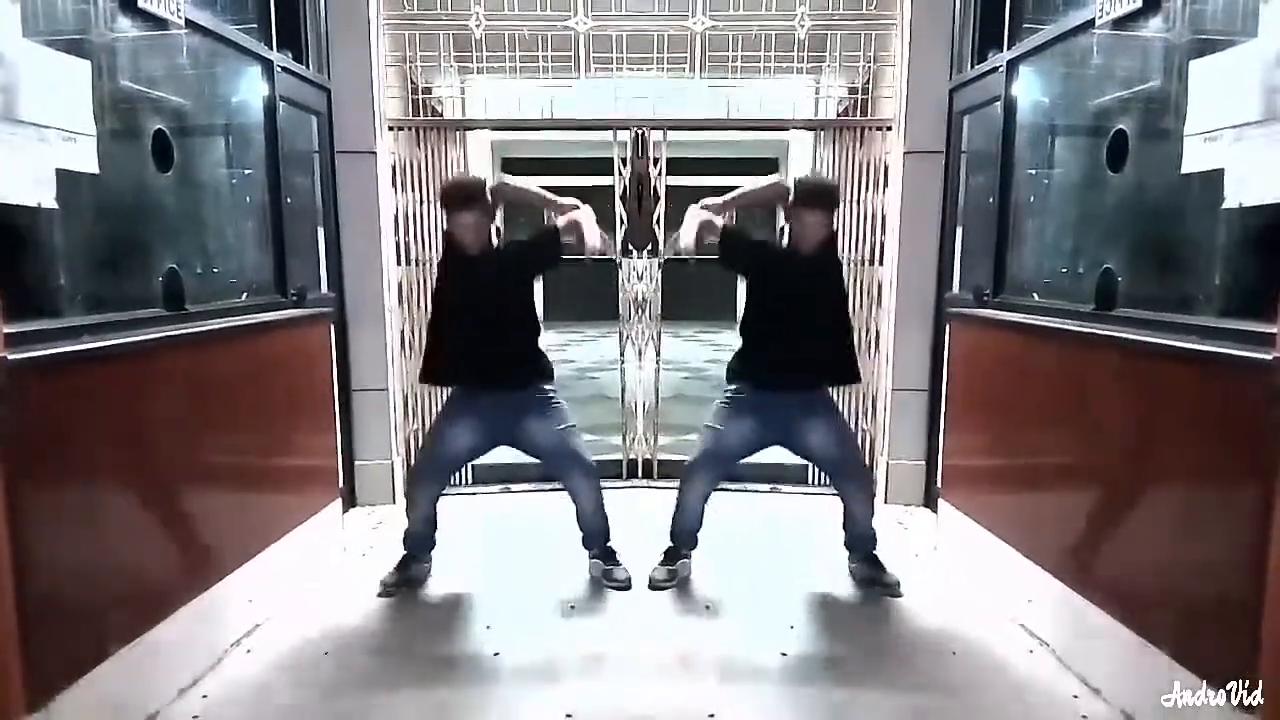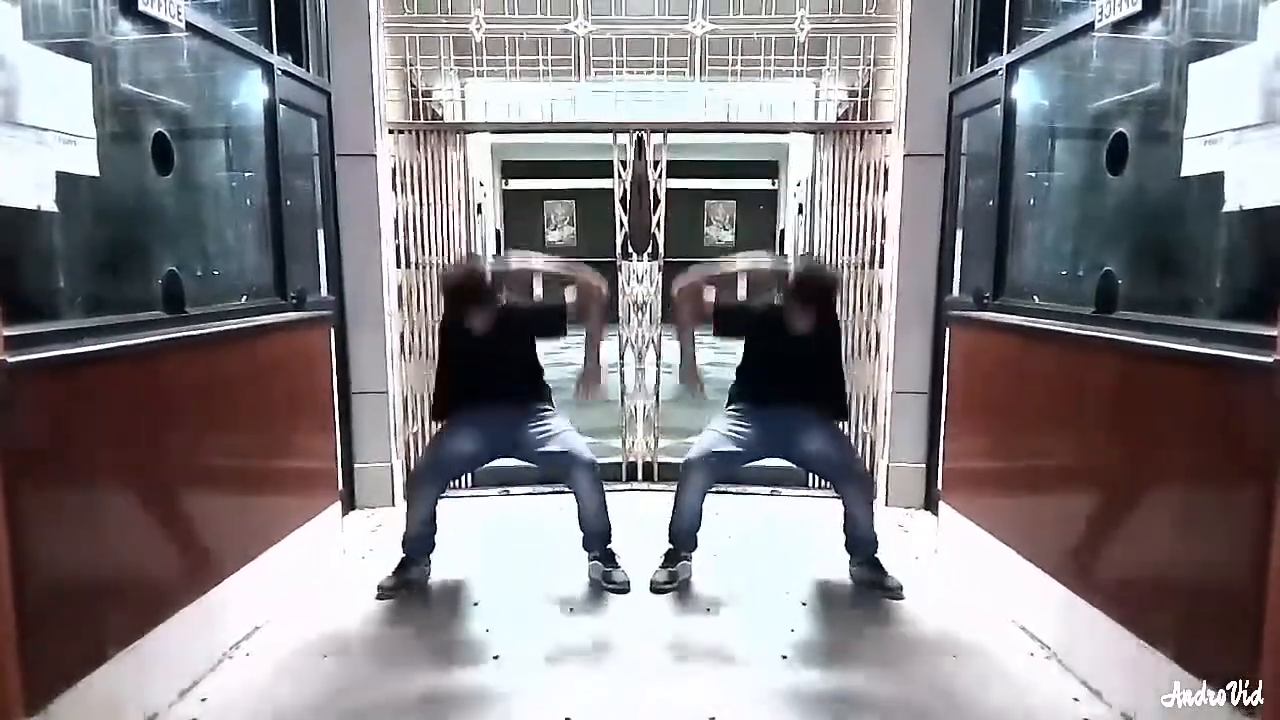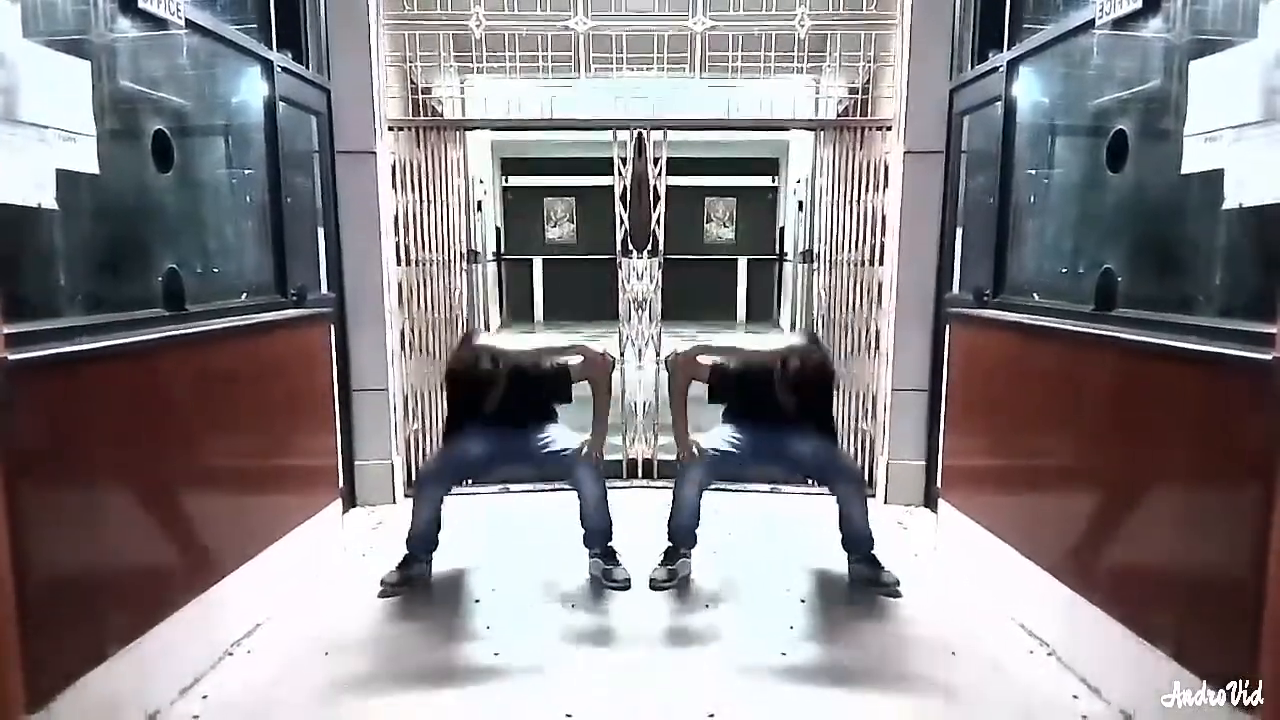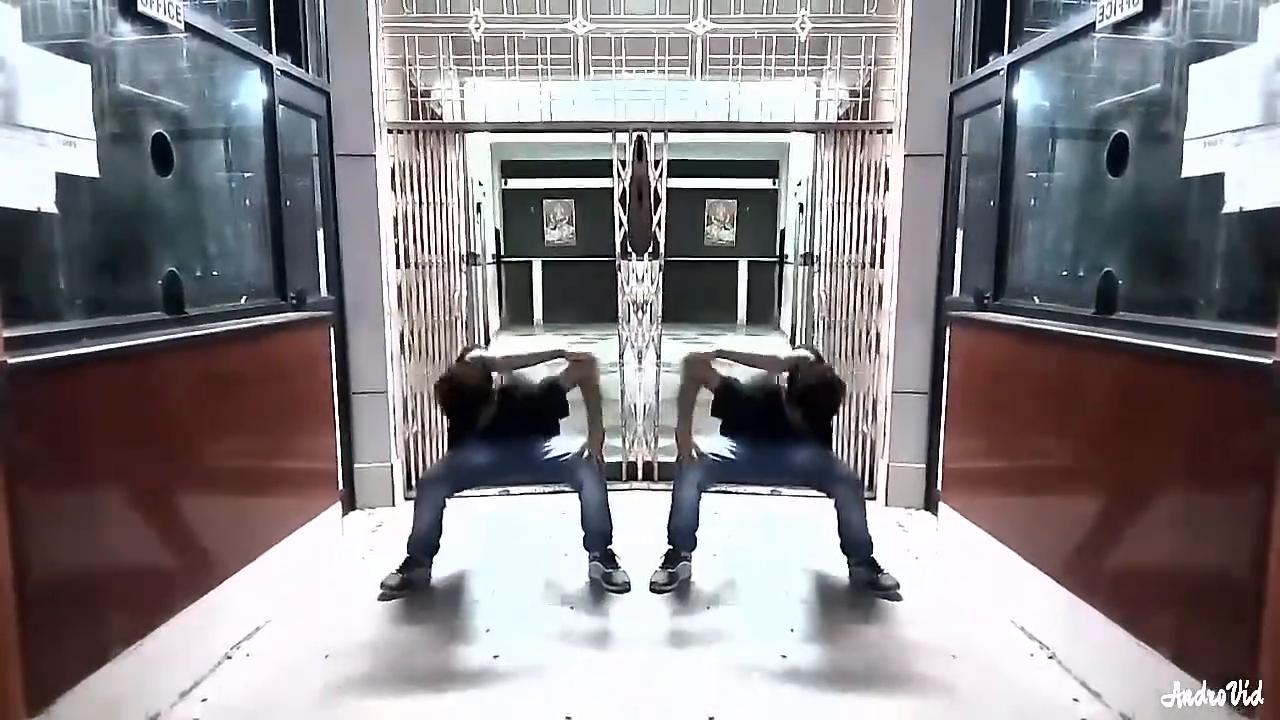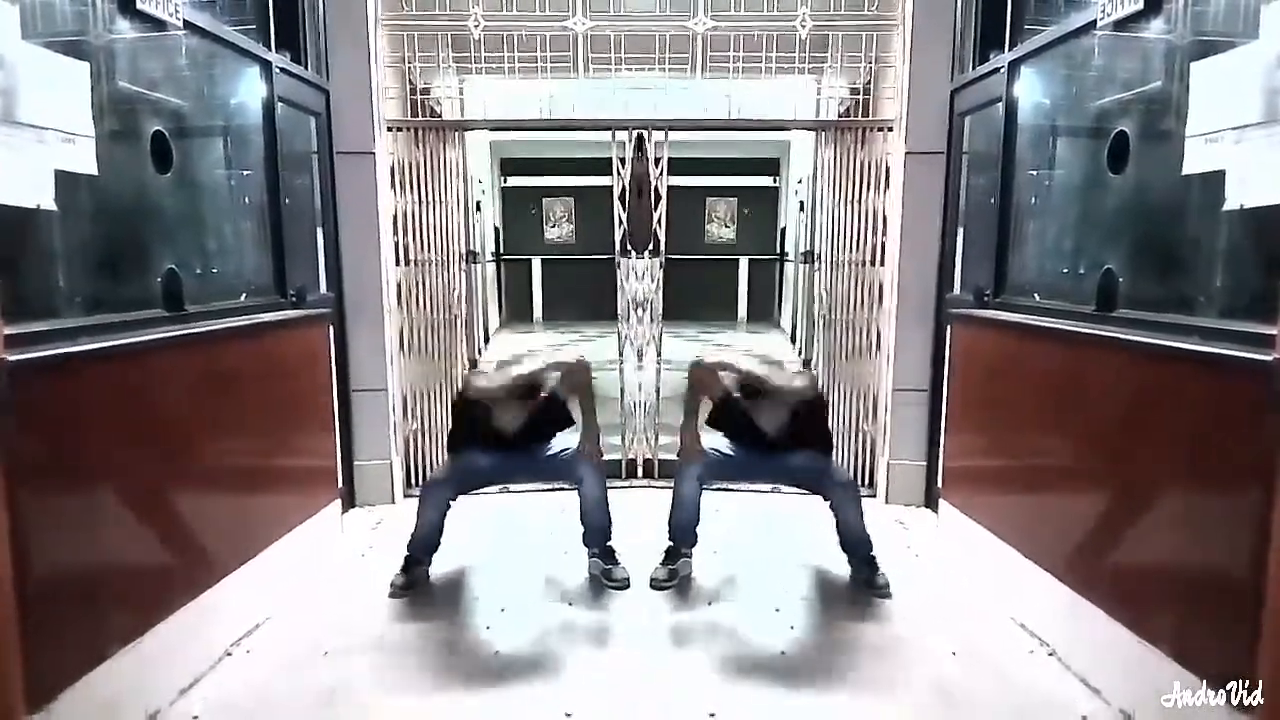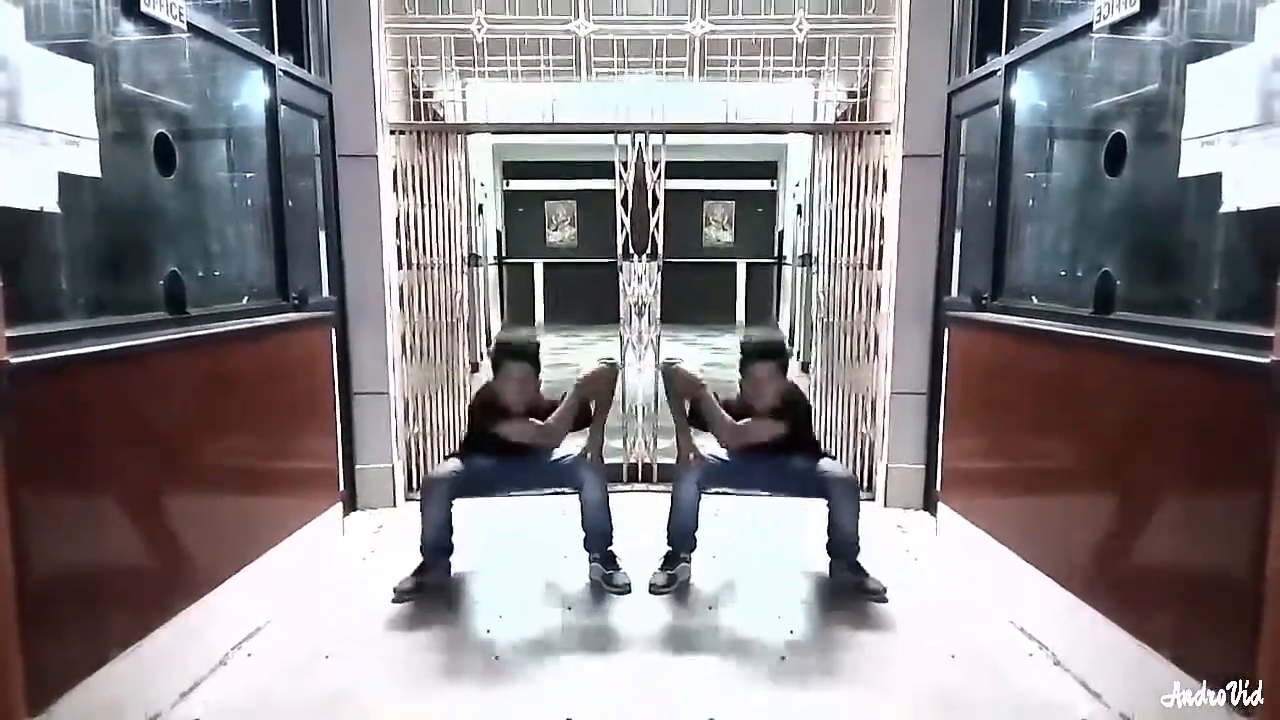
dt=0.3s
person 1, frame 1
left shoulder: (516, 258)
right shoulder: (451, 257)
left elbow: (576, 214)
left wrist: (589, 227)
right wrist: (541, 201)
left hip: (530, 397)
right hip: (470, 402)
left knee: (580, 470)
right knee: (423, 477)
left ankle: (600, 552)
right ankle: (416, 557)
person 1, frame 2
left shoulder: (520, 317)
right shoulder: (452, 322)
left elbow: (594, 287)
left wrist: (592, 361)
left hip: (529, 414)
right hip: (473, 417)
left knee: (584, 465)
right knee: (421, 477)
left ankle: (600, 555)
right ankle: (415, 561)
person 1, frame 3
left shoulder: (531, 376)
right shoulder: (463, 370)
left elbow: (600, 365)
left wrist: (599, 432)
left hip: (536, 432)
right hip: (480, 437)
left knee: (587, 466)
right knee: (428, 477)
left ankle: (600, 553)
right ankle: (418, 560)
person 1, frame 4
left shoulder: (526, 397)
right shoulder: (462, 388)
left elbow: (584, 366)
left wrist: (596, 434)
left hip: (536, 446)
right hip: (482, 449)
left knee: (589, 471)
right knee: (431, 482)
left ankle: (600, 556)
right ankle: (418, 563)
person 1, frame 5
left shoulder: (545, 409)
right shoulder: (473, 401)
left elbow: (580, 369)
left wrist: (590, 428)
right wrist: (537, 370)
left hip: (536, 452)
right hip: (480, 457)
left knee: (588, 465)
right knee: (436, 486)
left ankle: (599, 553)
right ankle: (418, 561)
person 1, frame 6
left shoulder: (549, 408)
right shoulder: (486, 404)
left elbow: (609, 372)
right elbow: (548, 437)
left wrist: (596, 433)
right wrist: (579, 389)
left hip: (536, 461)
right hip: (484, 464)
left knee: (590, 471)
right knee: (436, 482)
left ankle: (600, 557)
right ankle: (435, 564)
person 2, frame 1
left shoulder: (828, 257)
right shoulder: (762, 257)
right elbow: (704, 214)
left wrist: (730, 203)
right wrist: (690, 227)
left hip: (810, 402)
right hip: (751, 398)
left knee: (856, 477)
right knee: (701, 470)
left ankle: (863, 557)
right ankle: (680, 551)
person 2, frame 2
left shoulder: (827, 322)
right shoulder: (759, 317)
right elbow: (684, 288)
right wrist: (687, 360)
left hip: (807, 418)
right hip: (750, 414)
left knee: (858, 479)
right knee: (694, 466)
left ankle: (864, 561)
right ankle: (679, 554)
person 2, frame 3
left shoulder: (816, 368)
right shoulder: (747, 376)
right elbow: (679, 364)
right wrist: (681, 433)
left hip: (799, 437)
right hip: (743, 433)
left knee: (851, 478)
right knee: (692, 468)
left ankle: (861, 560)
right ankle: (679, 552)
person 2, frame 4
left shoulder: (817, 386)
right shoulder: (753, 397)
right elbow: (694, 366)
left wrist: (721, 354)
right wrist: (683, 432)
left hip: (796, 450)
right hip: (743, 447)
left knee: (848, 483)
right knee: (690, 472)
left ankle: (861, 562)
right ankle: (680, 555)
person 2, frame 5
left shoulder: (807, 401)
right shoulder: (736, 412)
right elbow: (700, 370)
left wrist: (745, 368)
right wrist: (689, 425)
left hip: (800, 458)
right hip: (745, 453)
left knee: (844, 486)
right knee: (691, 466)
left ankle: (861, 562)
right ankle: (680, 552)
person 2, frame 6
left shoulder: (793, 404)
right shoulder: (729, 408)
left elbow: (732, 437)
left wrist: (701, 390)
right wrist: (684, 436)
left hip: (795, 466)
right hip: (744, 463)
left knee: (844, 482)
right knee: (689, 472)
left ankle: (844, 563)
right ankle: (679, 556)
